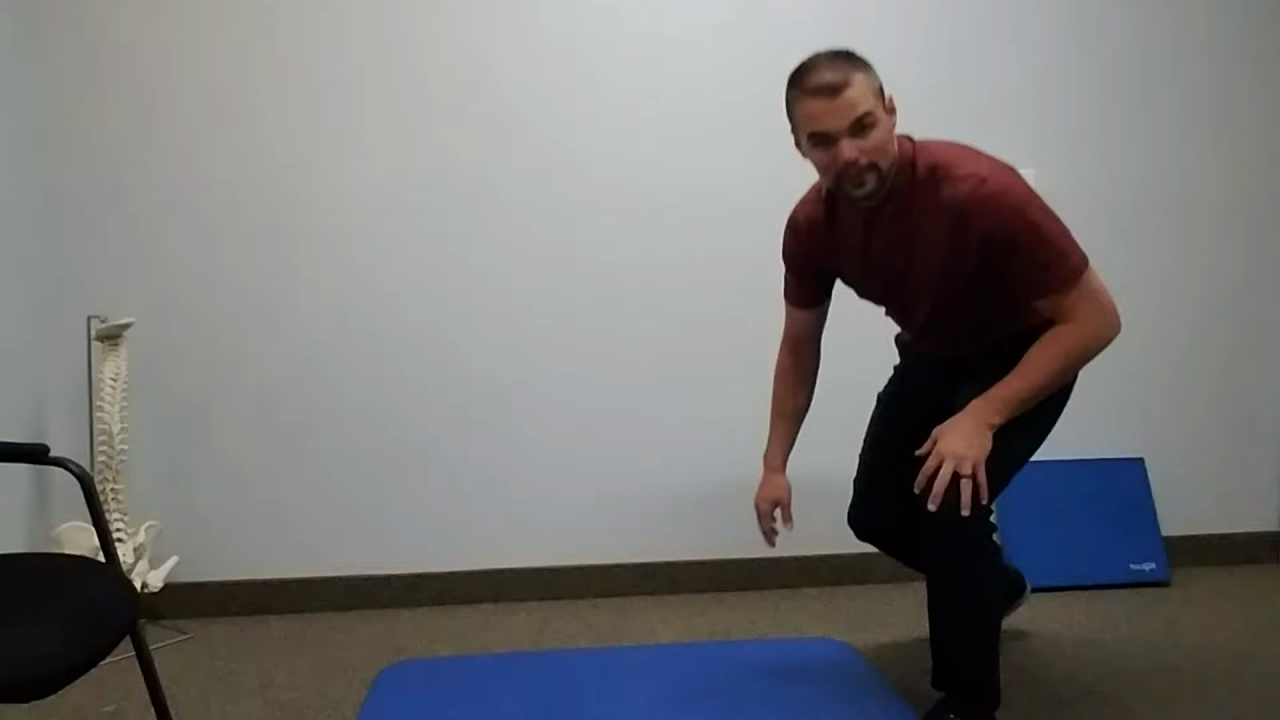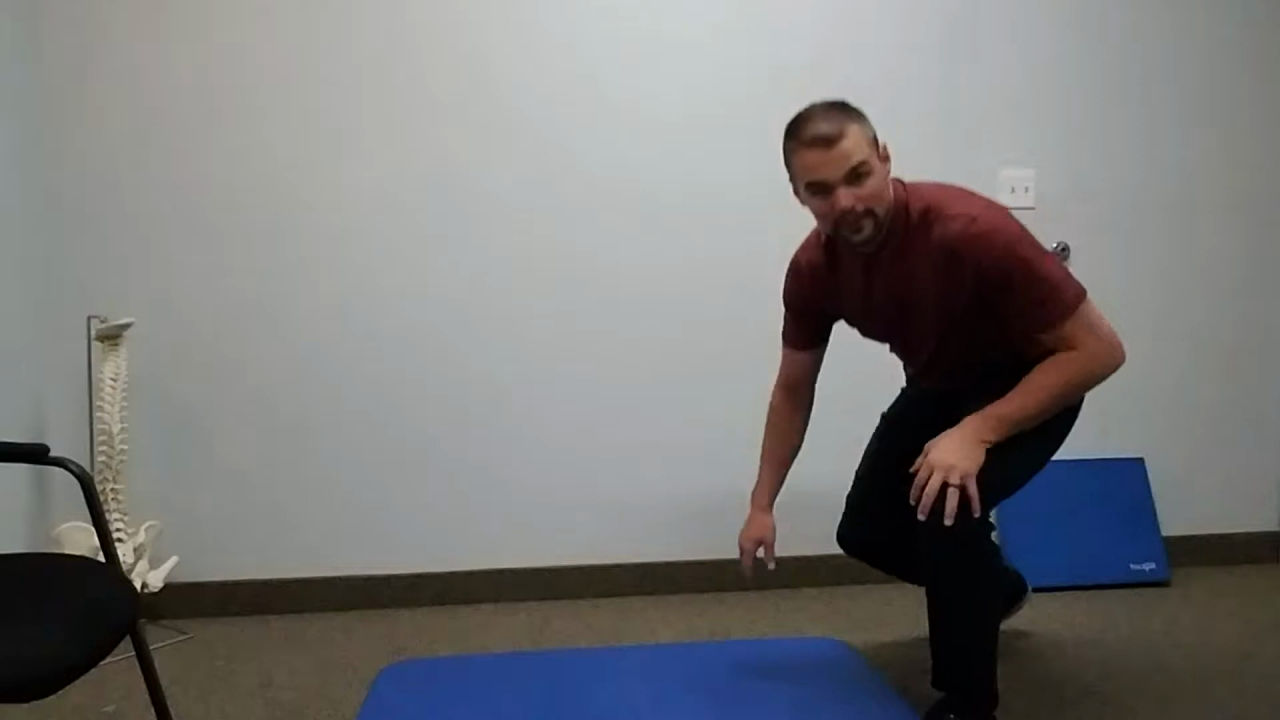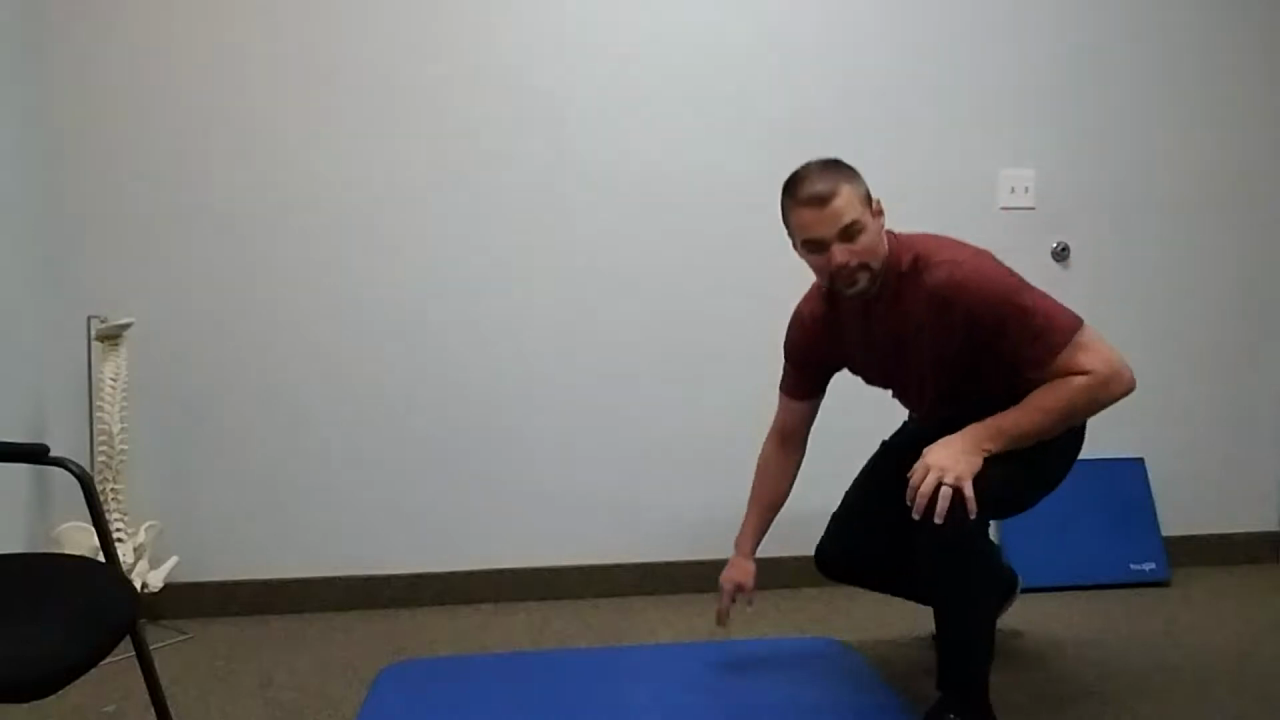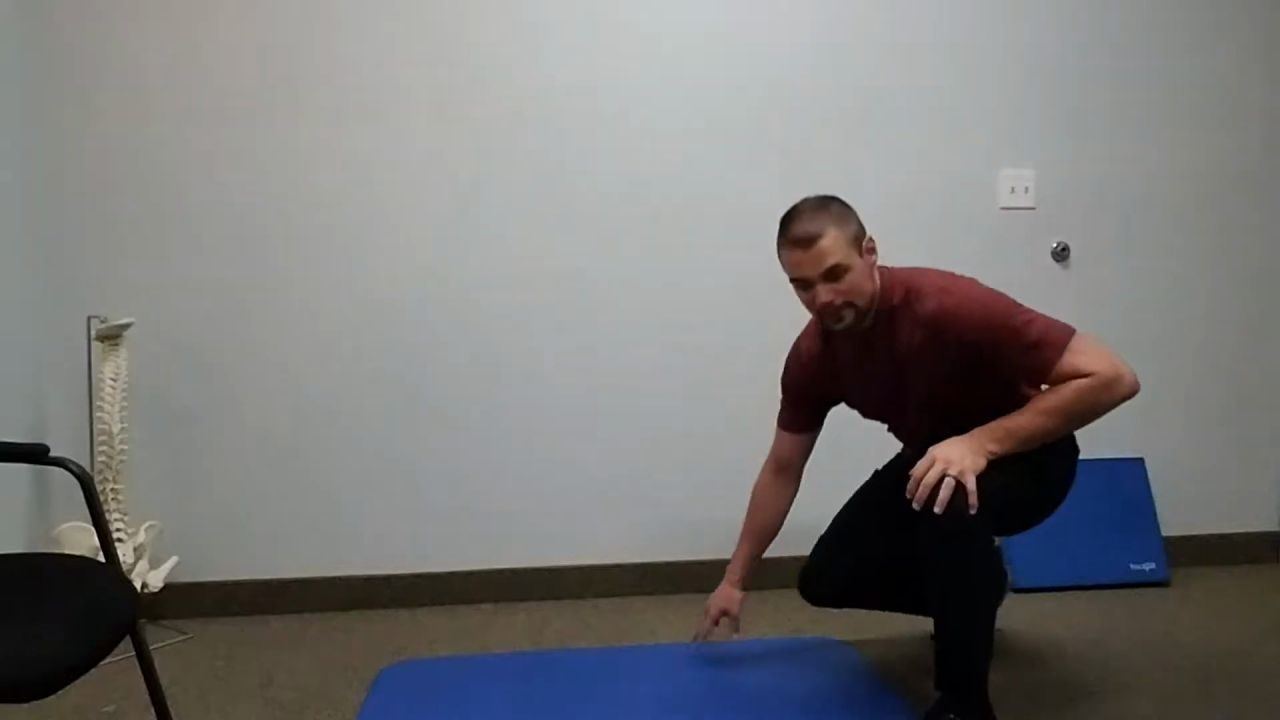
dt=0.1s
person 1, frame 1
left shoulder: (979, 192)
right shoulder: (811, 225)
left elbow: (1096, 319)
right elbow: (799, 348)
left wrist: (982, 418)
right wrist: (773, 466)
left hip: (1026, 359)
right hip: (931, 359)
left knee: (948, 496)
right knee: (876, 514)
right ankle: (991, 583)
person 1, frame 2
left shoulder: (971, 232)
right shoulder: (813, 268)
left elbow: (1098, 350)
right elbow: (794, 390)
left wrist: (976, 434)
right wrist: (762, 504)
left hip: (1028, 388)
right hip: (936, 390)
left knee: (945, 510)
right knee: (866, 532)
right ankle: (993, 587)
person 1, frame 3
left shoulder: (962, 281)
right shoulder: (814, 322)
left elbow: (1107, 374)
right elbow: (787, 438)
left wrist: (976, 440)
right wrist: (745, 551)
left hip: (1024, 430)
right hip: (937, 428)
left knee: (942, 506)
right knee: (844, 553)
right ankle: (983, 585)
person 1, frame 4
left shoulder: (953, 309)
right shoulder: (812, 356)
left elbow: (1111, 377)
right elbow: (783, 470)
left wrist: (980, 442)
right wrist: (734, 579)
left hip: (1025, 451)
right hip: (931, 451)
left knee: (942, 509)
right knee: (827, 579)
right ankle: (972, 589)
